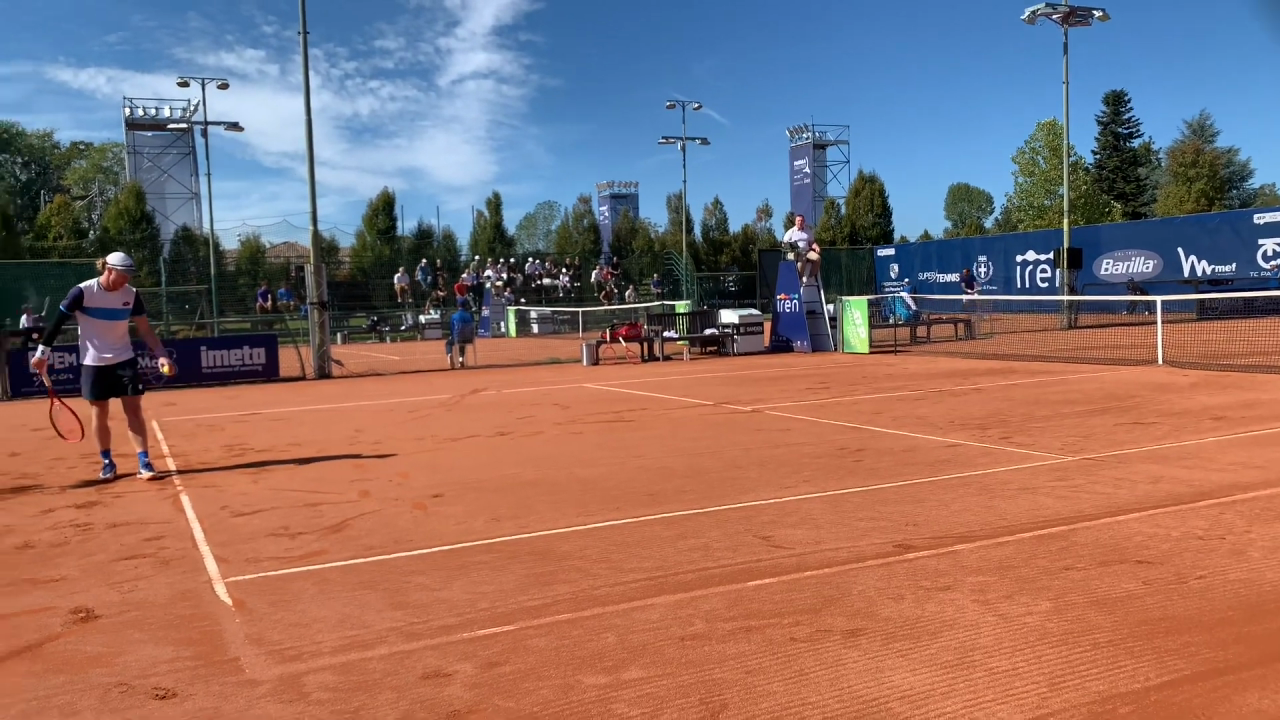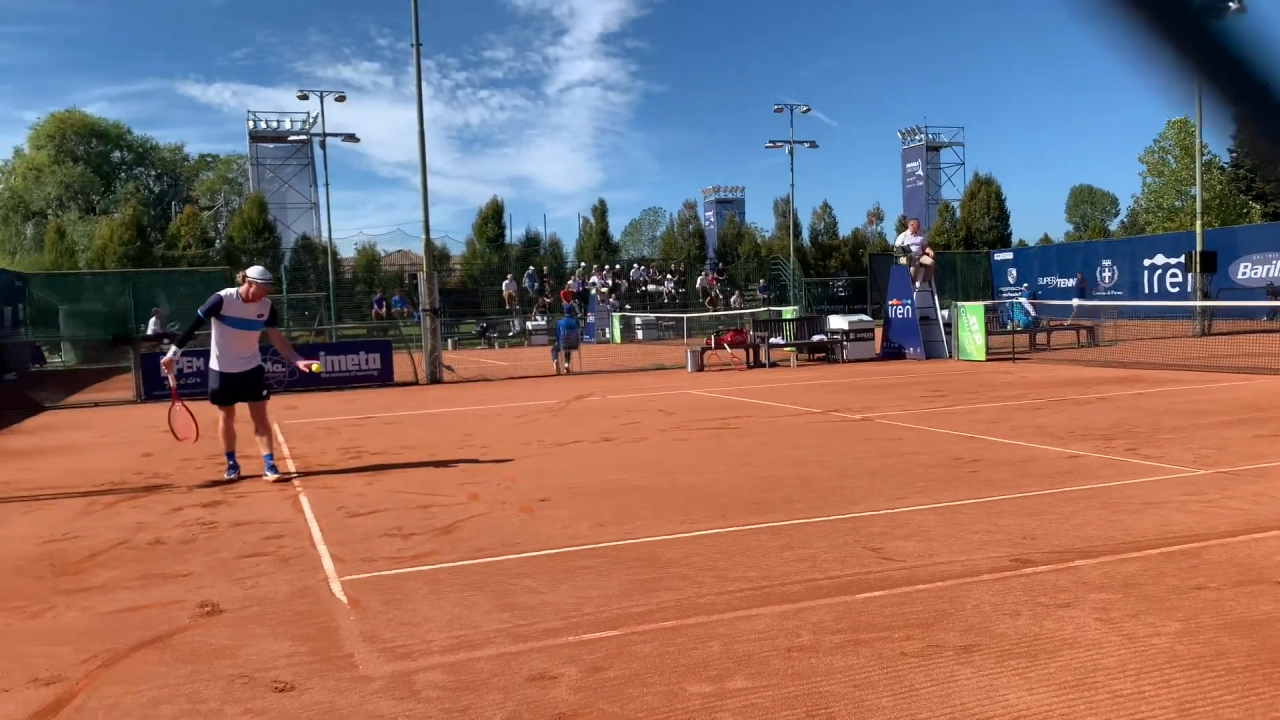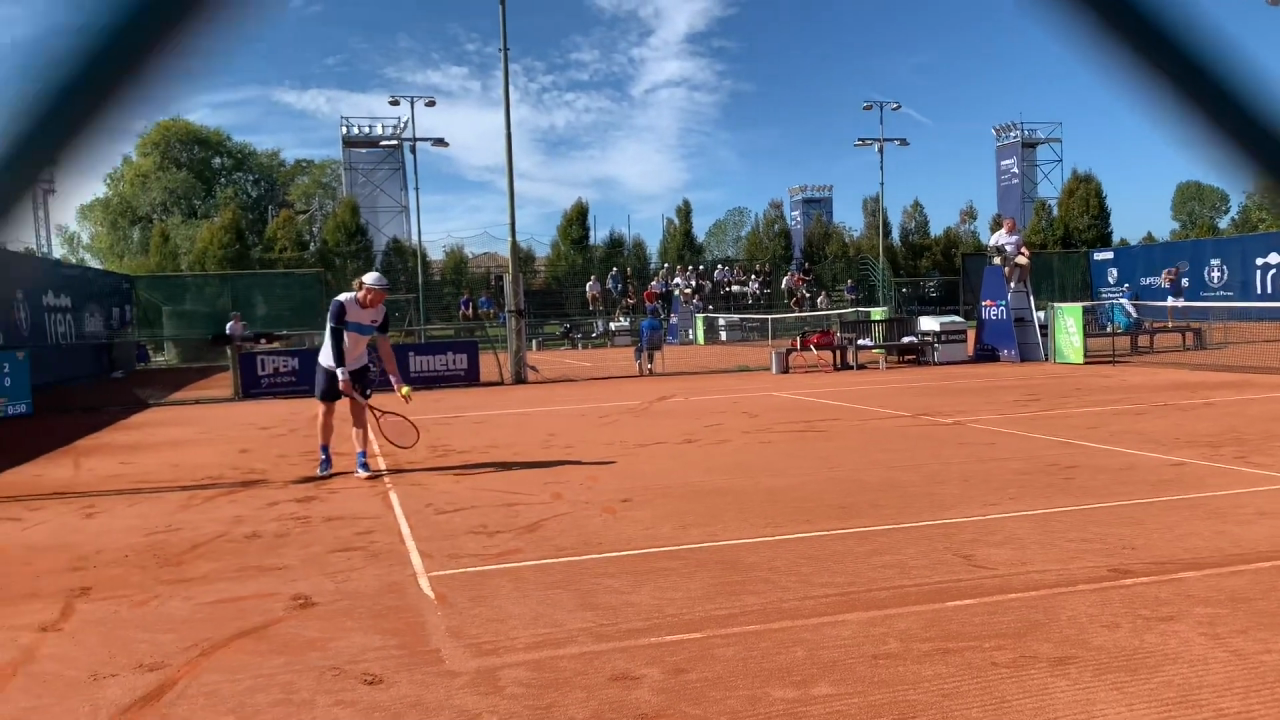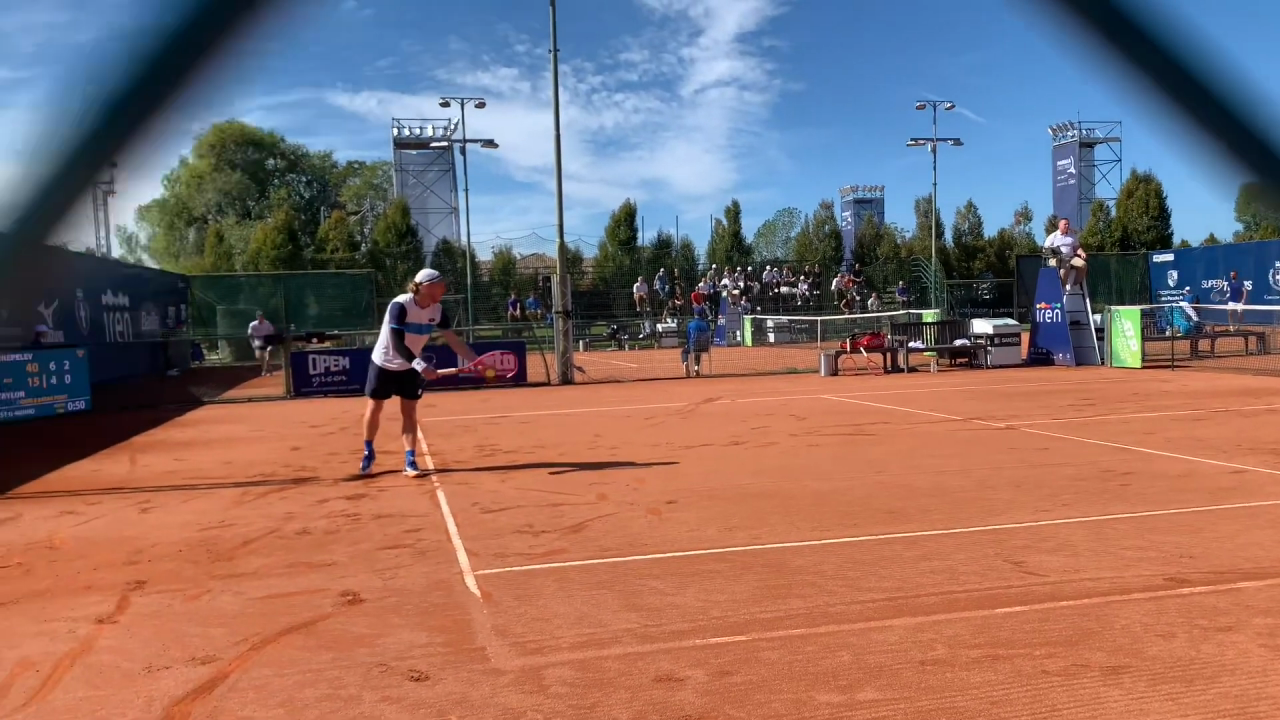
dt=0.5s
person 1, frame 1
left shoulder: (131, 294)
right shoulder: (83, 292)
left elbow: (144, 329)
right elbow: (58, 321)
left wrist: (161, 355)
right wrist: (42, 353)
left hip: (124, 360)
right hip: (94, 363)
left knee: (134, 410)
right knee: (99, 414)
left ankle: (144, 462)
right ankle: (107, 462)
person 1, frame 2
left shoulder: (266, 307)
right shoulder: (222, 300)
left elbow: (277, 340)
right elbow: (194, 326)
left wrist: (297, 360)
right wrist: (173, 353)
left hip: (252, 368)
right hip: (222, 370)
left knee: (260, 415)
right knee: (226, 417)
left ankle: (269, 465)
right ankle: (232, 463)
person 1, frame 3
left shoulder: (380, 313)
right shoulder: (340, 304)
left elbow: (385, 349)
right elbow: (337, 342)
left wrist: (396, 380)
right wrist: (343, 375)
left hip: (358, 367)
right hip: (330, 366)
left knee: (359, 412)
right knee: (326, 412)
left ankle: (361, 461)
right ankle: (325, 457)
person 1, frame 4
left shoulder: (437, 311)
right shoulder: (400, 305)
left elbow: (454, 341)
right elbow: (398, 344)
left wrist: (477, 362)
right wrist: (421, 365)
left hip: (409, 367)
right hip: (383, 364)
left knee: (409, 412)
right knee: (374, 409)
left ankle: (410, 461)
right ankle: (368, 452)
